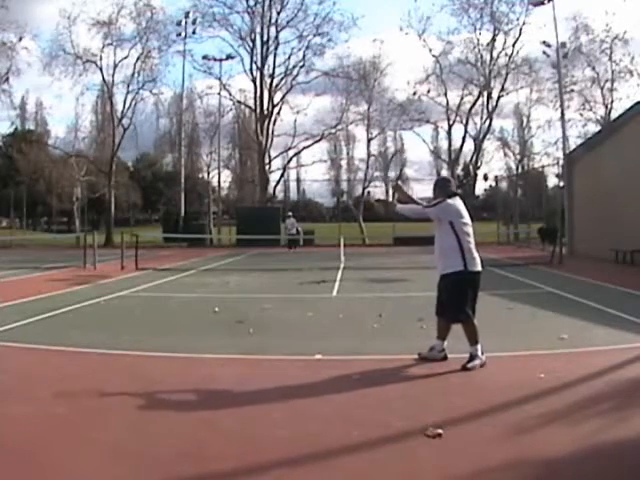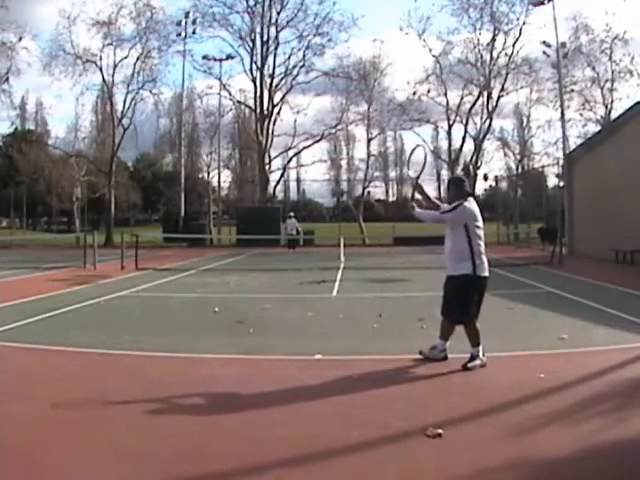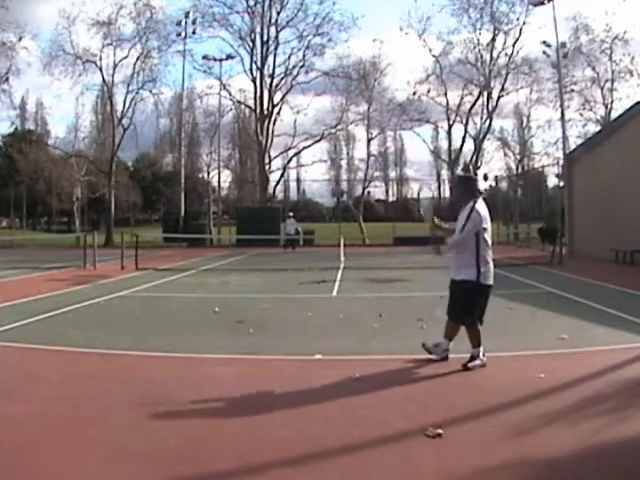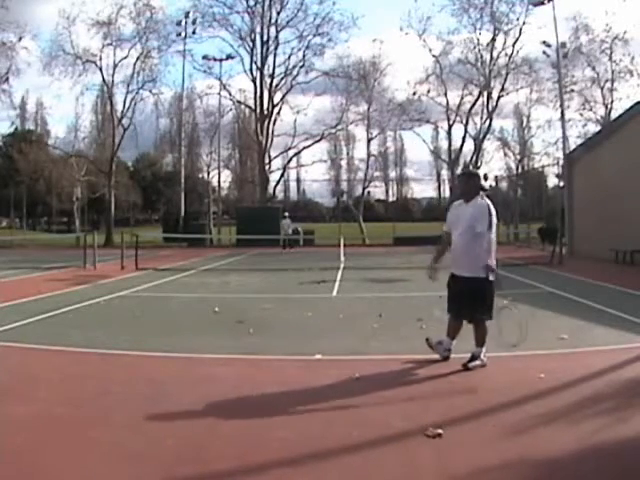
dt=0.4s
person 1, frame 1
left shoulder: (449, 205)
right shoulder: (448, 207)
left elbow: (419, 211)
right elbow: (425, 208)
left wrist: (397, 206)
right wrist: (404, 195)
left hip: (462, 270)
right hip: (451, 270)
left knee: (463, 314)
right knee: (443, 312)
left ankle: (477, 353)
right ankle: (439, 348)
person 1, frame 2
left shoulder: (465, 207)
right shoulder: (460, 207)
left elbow: (436, 217)
right elbow: (439, 209)
left wrist: (416, 211)
right wrist: (422, 192)
left hip: (470, 273)
right hip: (457, 272)
left knee: (465, 317)
right knee: (449, 313)
left ankle: (478, 355)
right ankle: (440, 349)
person 1, frame 3
left shoulder: (475, 210)
right shoulder: (469, 208)
left elbow: (459, 239)
right elbow: (458, 234)
right wrist: (440, 226)
left hip: (474, 276)
right hip: (462, 274)
left knee: (469, 319)
right knee: (454, 315)
left ankle: (479, 355)
right ankle: (443, 348)
person 1, frame 4
left shoulder: (483, 206)
right shoulder: (456, 207)
left elbow: (489, 235)
right elbow: (447, 236)
left wrist: (488, 261)
right wrist: (435, 261)
left hip: (479, 274)
right hip: (459, 271)
left knee: (478, 317)
right knee: (455, 312)
left ankle: (479, 354)
right ankle: (446, 346)
